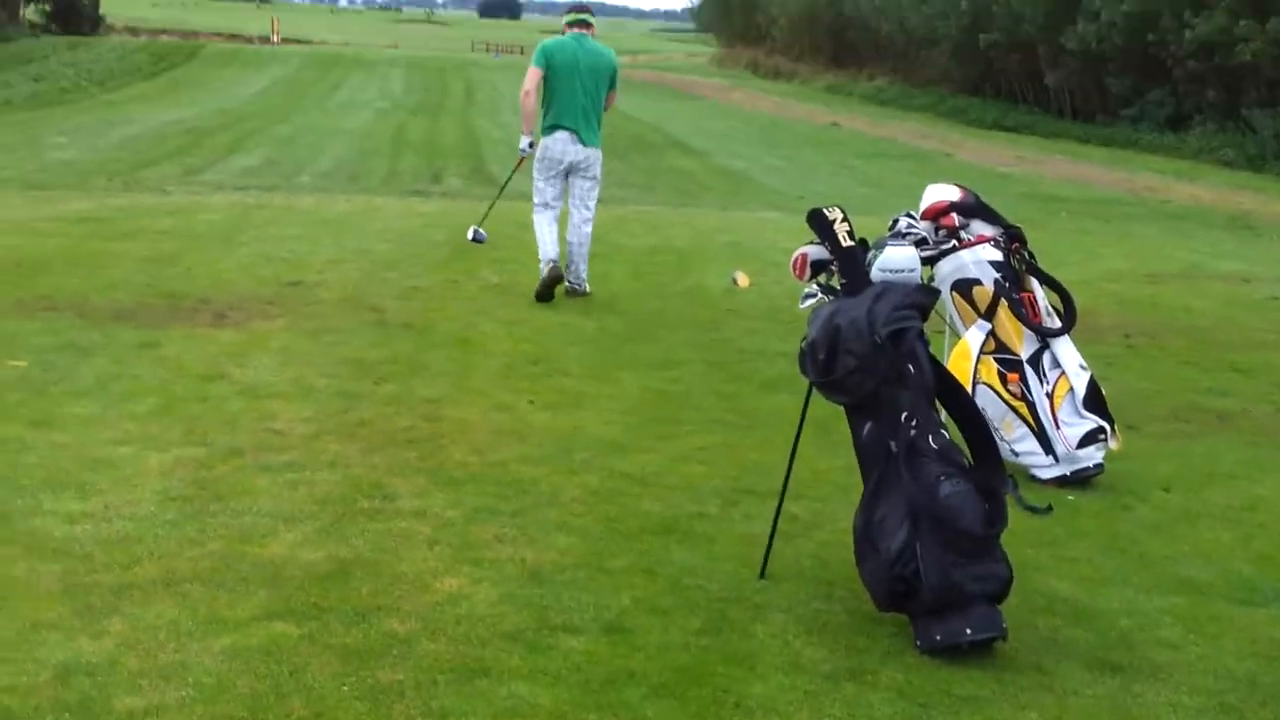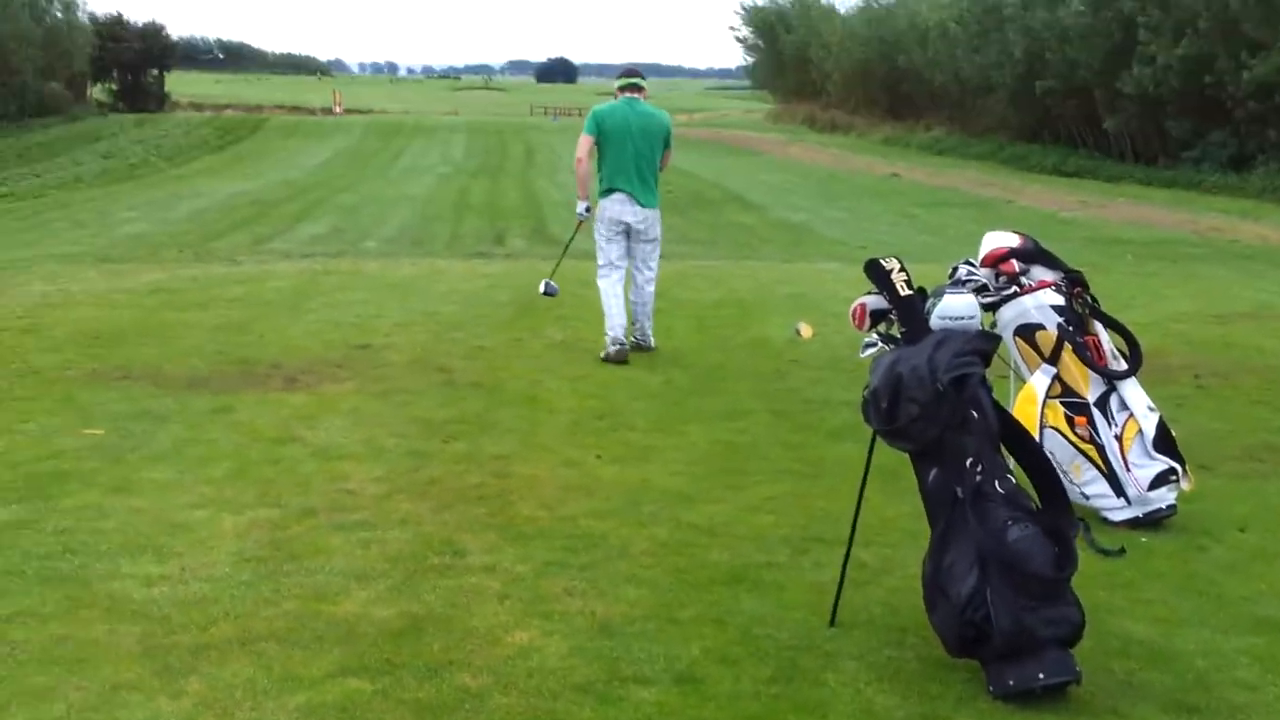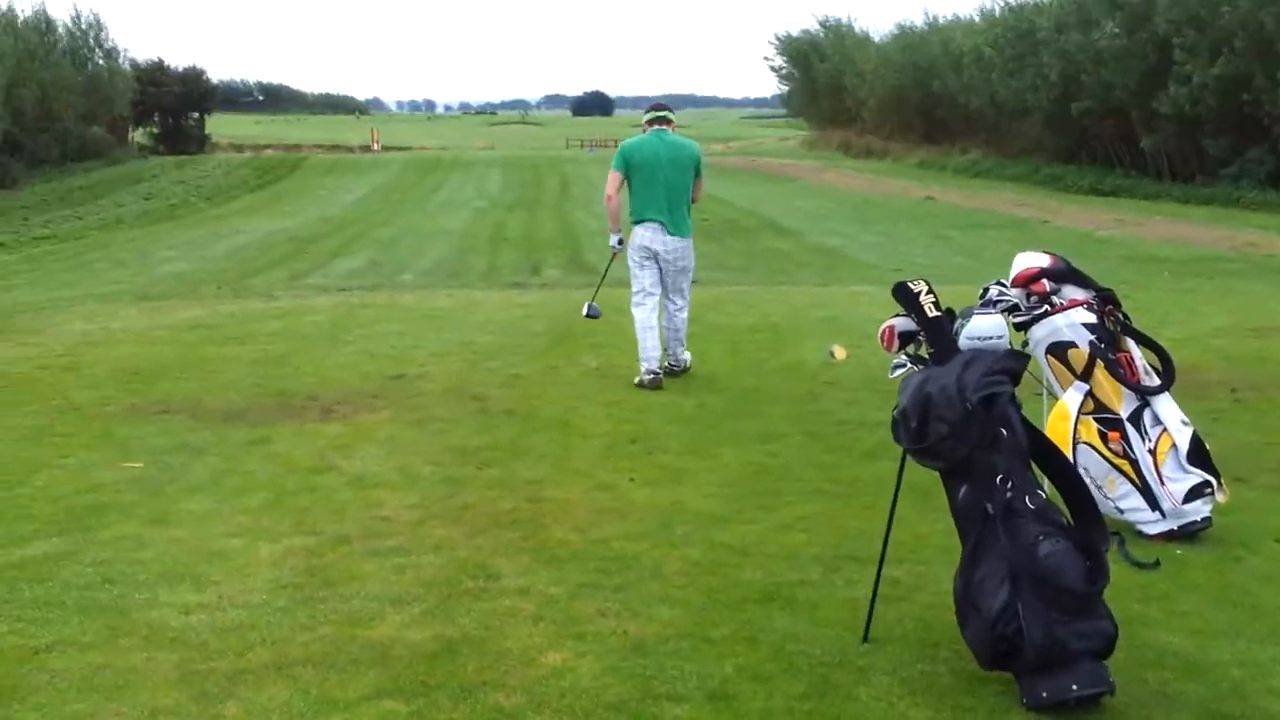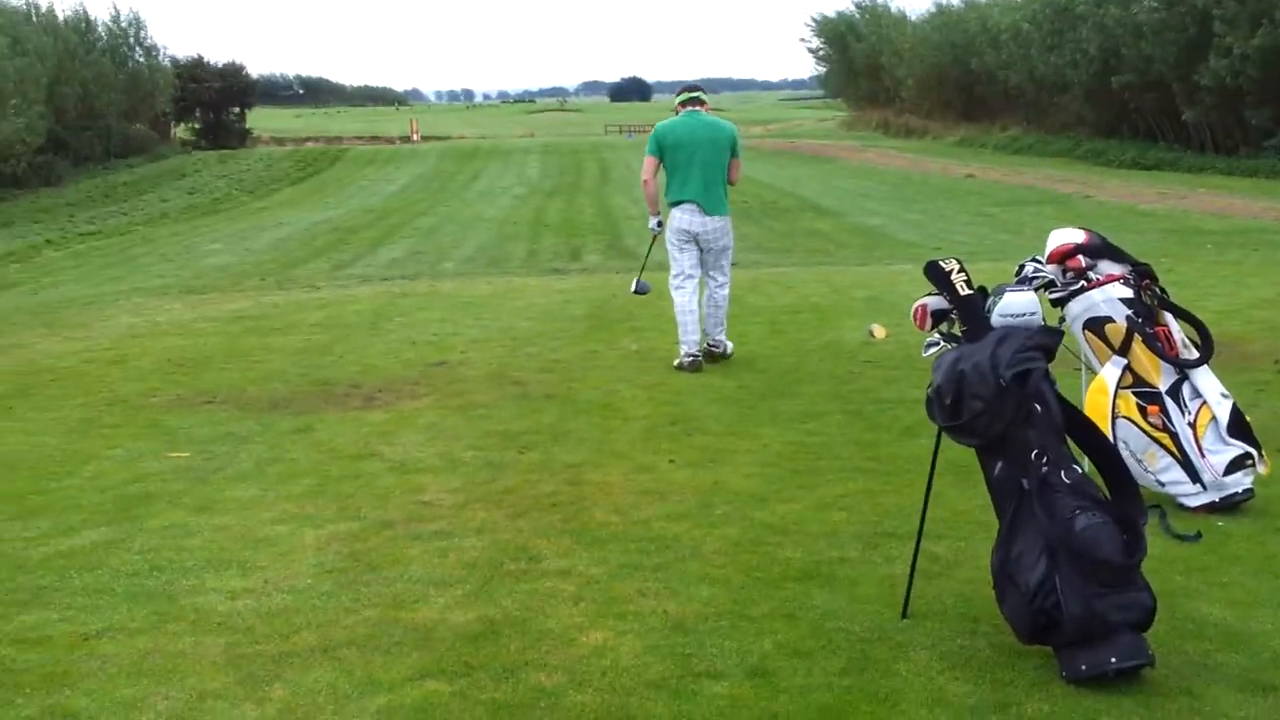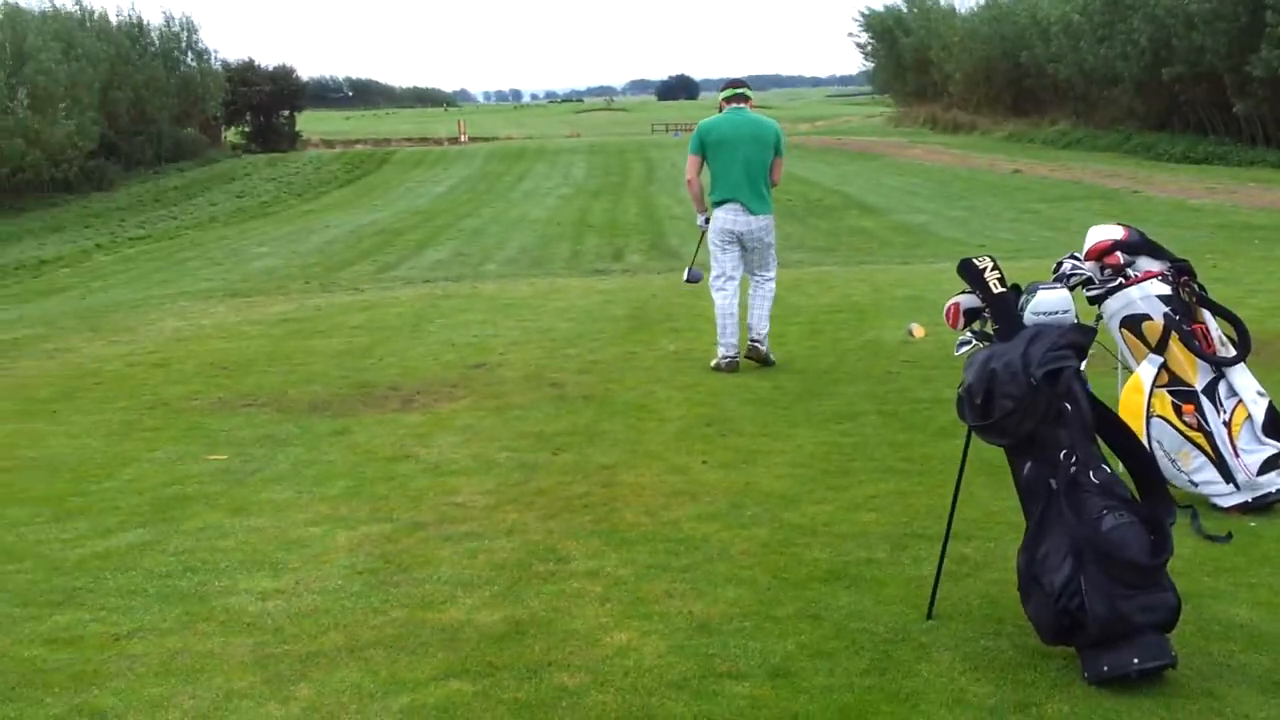
dt=0.1s
person 1, frame 1
left shoulder: (549, 48)
right shoulder: (608, 57)
left elbow: (528, 93)
left wrist: (526, 136)
left hip: (554, 144)
right hip: (588, 149)
left knee: (546, 209)
right knee: (582, 217)
left ankle: (551, 266)
right ankle: (577, 281)
person 1, frame 2
left shoulder: (600, 113)
right shoulder: (661, 118)
left elbow: (581, 158)
left wrist: (583, 200)
left hip: (611, 206)
right hip: (647, 208)
left knee: (611, 274)
right knee: (644, 276)
left ankle: (617, 342)
right ankle: (642, 338)
person 1, frame 3
left shoulder: (629, 148)
right shoulder: (691, 149)
left elbow: (611, 194)
left wrist: (615, 233)
left hip: (643, 235)
right hip: (679, 237)
left knee: (645, 303)
right knee: (677, 304)
left ankle: (650, 370)
right ankle: (676, 361)
person 1, frame 4
left shoulder: (663, 130)
right shoulder: (727, 129)
left elbow: (647, 179)
right elbow: (733, 178)
left wrist: (654, 215)
left hip: (680, 217)
right hip: (717, 218)
left knee: (684, 285)
right knee: (718, 281)
left ankle: (690, 353)
right ankle: (715, 342)
person 1, frame 5
left shoulder: (706, 127)
right shoulder: (771, 128)
left elbow: (691, 178)
right elbow: (775, 179)
left wrist: (701, 212)
left hip: (723, 216)
right hip: (760, 217)
left knee: (725, 287)
right knee: (763, 279)
left ankle: (728, 354)
right ankle: (758, 341)
